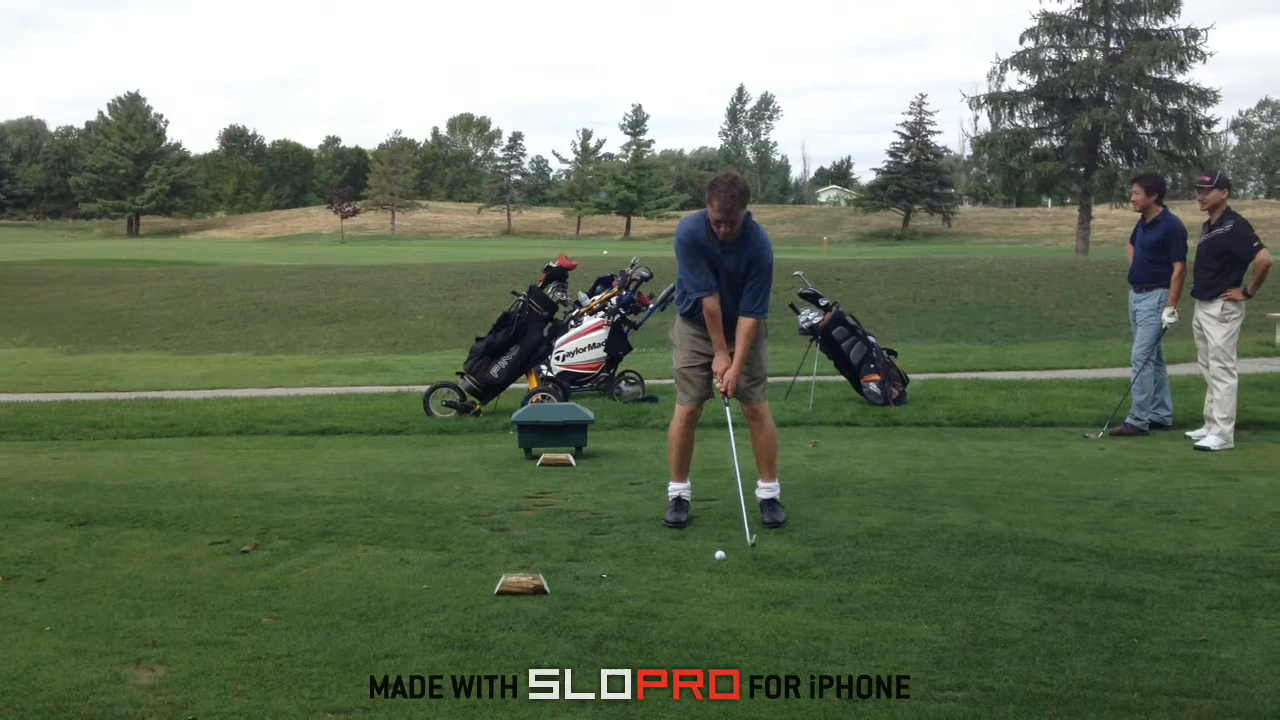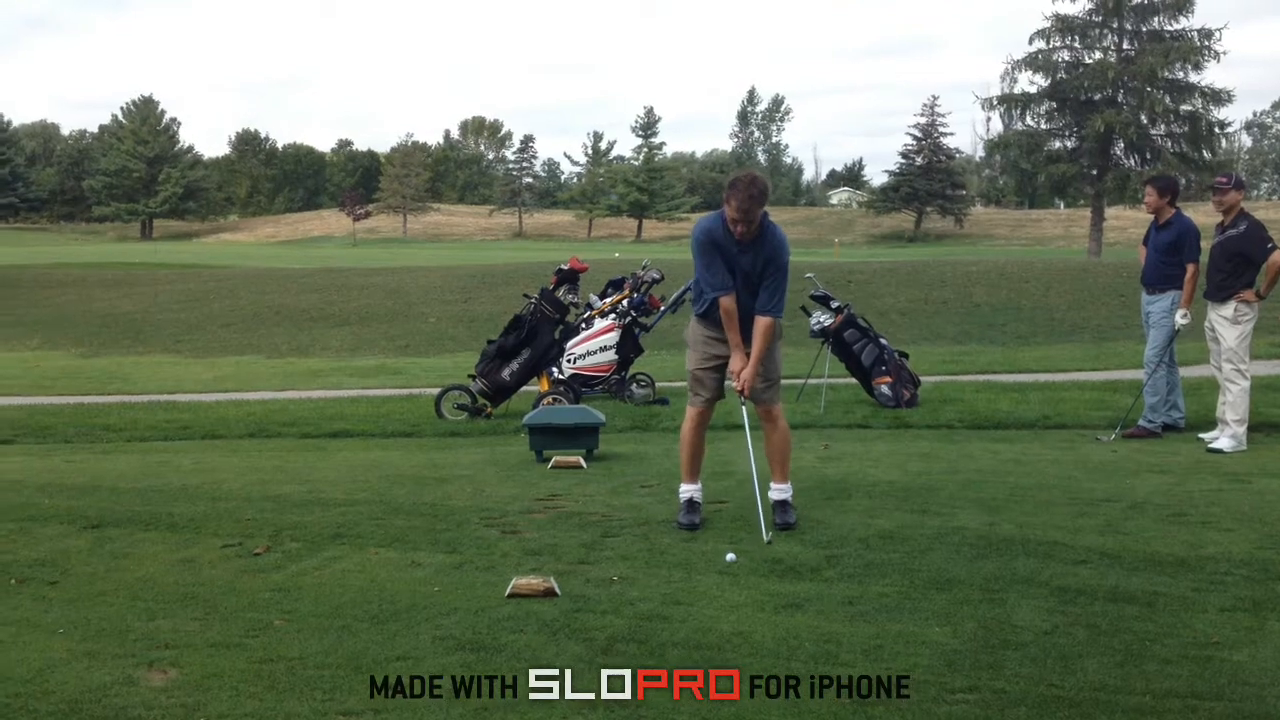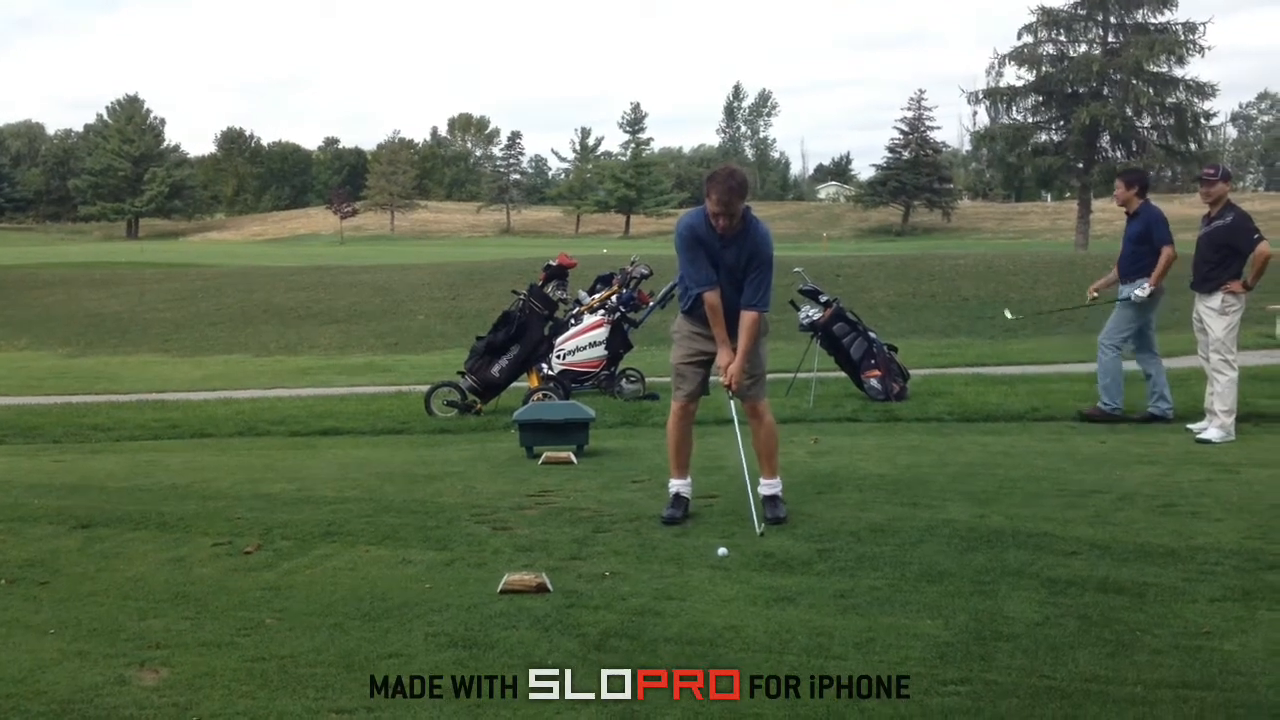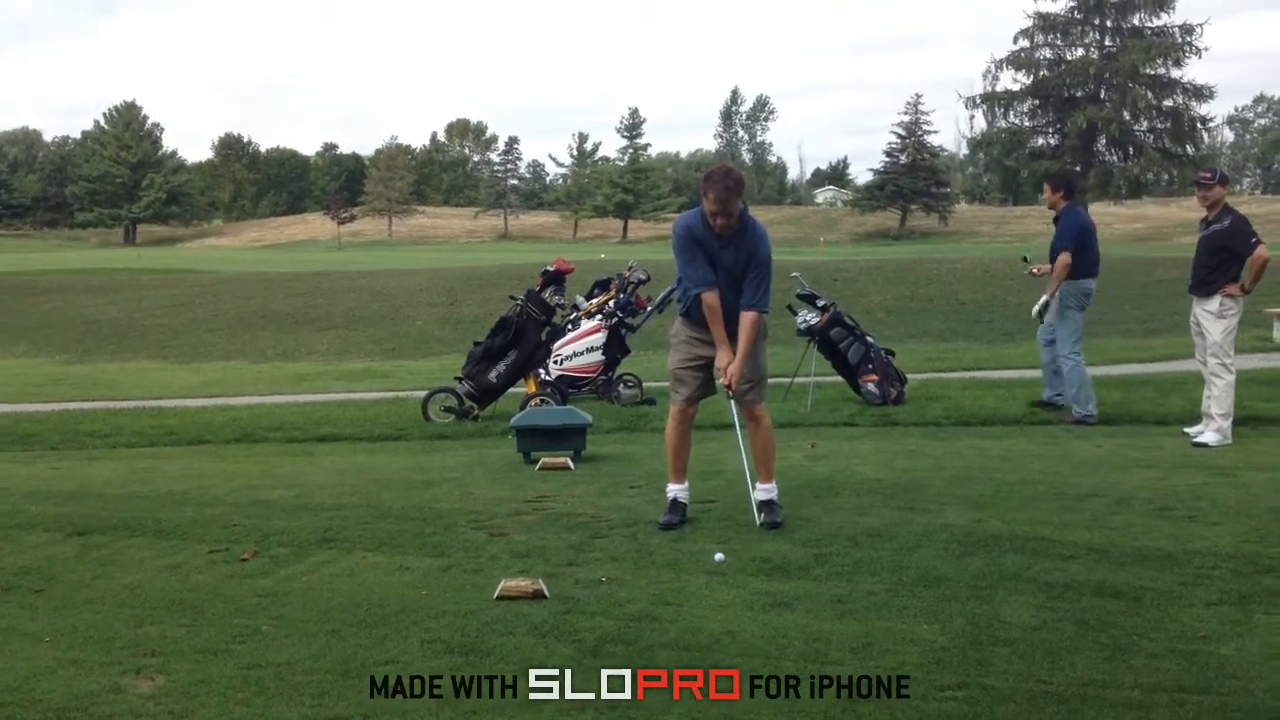
dt=0.7s
person 1, frame 1
left shoulder: (759, 244)
right shoulder: (689, 231)
left elbow: (751, 312)
right elbow: (707, 297)
left wrist: (736, 365)
right wrist: (718, 352)
left hip: (744, 328)
right hip: (695, 326)
left knee: (757, 409)
right knee: (687, 410)
left ankle: (768, 492)
right ankle: (678, 493)
person 1, frame 2
left shoulder: (776, 243)
right shoulder: (705, 231)
left elbow: (767, 312)
right elbow: (723, 297)
left wrist: (752, 363)
right wrist: (735, 352)
left hip: (759, 328)
right hip: (710, 326)
left knee: (771, 410)
right knee: (698, 411)
left ankle: (781, 494)
right ankle: (690, 495)
person 1, frame 3
left shoulder: (759, 237)
right shoulder: (688, 227)
left elbow: (753, 306)
right elbow: (708, 292)
left wrist: (739, 359)
right wrist: (721, 347)
left hip: (744, 324)
right hip: (695, 323)
left knee: (757, 406)
right knee: (682, 406)
left ankle: (771, 489)
right ankle: (679, 489)
person 1, frame 4
left shoulder: (756, 237)
right shoulder: (686, 228)
left elbow: (752, 306)
right elbow: (706, 292)
left wrist: (738, 359)
right wrist: (720, 348)
left hip: (744, 328)
right hip: (694, 328)
left knee: (755, 410)
right knee: (681, 409)
left ankle: (766, 494)
right ankle: (677, 495)
person 2, frame 1
left shoulder: (1235, 226)
right shoulder: (1207, 226)
left elbow: (1264, 259)
left wrist: (1247, 292)
right wrist: (1201, 302)
left hip: (1223, 308)
right hip: (1202, 306)
left knee: (1222, 370)
right knee: (1209, 370)
left ankle: (1223, 433)
right ankle: (1211, 425)
person 2, frame 2
left shoulder: (1249, 227)
right shoulder: (1220, 228)
left hip: (1236, 310)
right hip: (1214, 308)
left knee: (1235, 372)
right knee: (1222, 372)
left ankle: (1236, 435)
right ankle: (1224, 427)
person 2, frame 3
left shoulder: (1235, 218)
right shoulder: (1207, 219)
left elbow: (1264, 251)
left wrist: (1247, 284)
left hip: (1223, 300)
right hip: (1202, 299)
left knee: (1222, 362)
right knee: (1209, 362)
left ankle: (1223, 425)
right ankle: (1212, 418)
person 2, frame 4
left shoulder: (1233, 222)
right shoulder: (1205, 222)
left elbow: (1261, 255)
left wrist: (1245, 288)
right wrist: (1197, 292)
left hip: (1220, 304)
right hip: (1199, 302)
left knee: (1220, 365)
right knee: (1207, 365)
left ankle: (1221, 429)
right ankle: (1209, 422)
person 3, frame 1
left shoulder: (1172, 226)
right shoulder: (1143, 222)
left elbow: (1179, 269)
left wrist: (1171, 307)
left hip: (1155, 298)
right hip: (1135, 295)
left knee: (1141, 357)
right knee: (1152, 357)
left ankle: (1138, 420)
right ankle: (1161, 415)
person 3, frame 2
left shoulder: (1185, 227)
right shoulder: (1155, 224)
left elbow: (1192, 270)
left wrist: (1184, 308)
left hip: (1168, 299)
right hip: (1148, 297)
left knee: (1154, 359)
right knee: (1164, 360)
left ankle: (1151, 423)
right ankle: (1173, 417)
person 3, frame 3
left shoulder: (1152, 215)
right shoulder: (1134, 217)
left elbow: (1169, 253)
left wrist: (1150, 284)
right wrist: (1101, 284)
left hip: (1141, 290)
right hip: (1132, 289)
left knee: (1109, 342)
right knee: (1146, 350)
left ankle: (1110, 406)
right ankle: (1161, 408)
person 3, frame 4
left shoulder: (1069, 219)
right shoulder: (1075, 216)
left elbow: (1065, 261)
left wrist: (1048, 294)
right wrist: (1047, 269)
left hip: (1072, 288)
right hip: (1076, 286)
left knee: (1068, 351)
right knee: (1047, 337)
left ankle: (1085, 411)
right ankle: (1055, 395)
